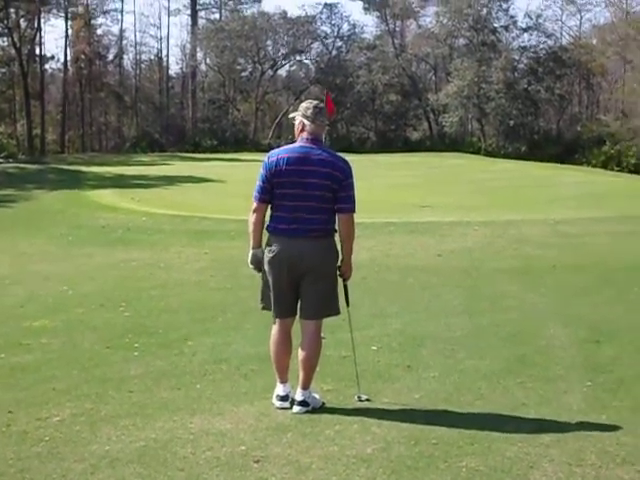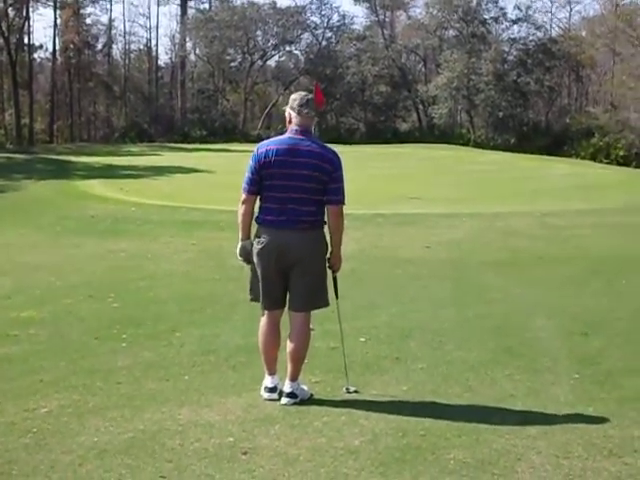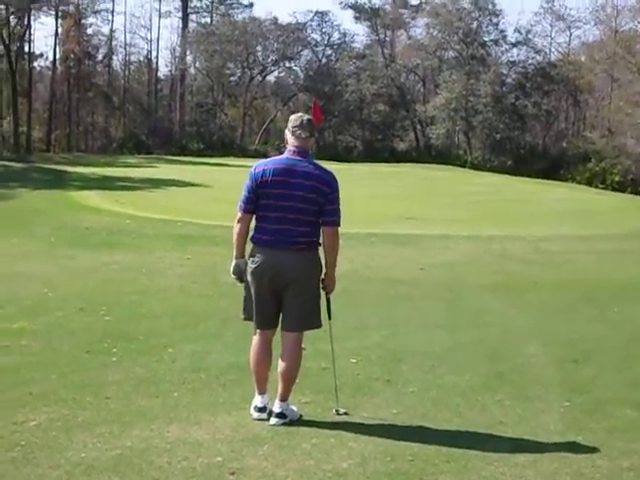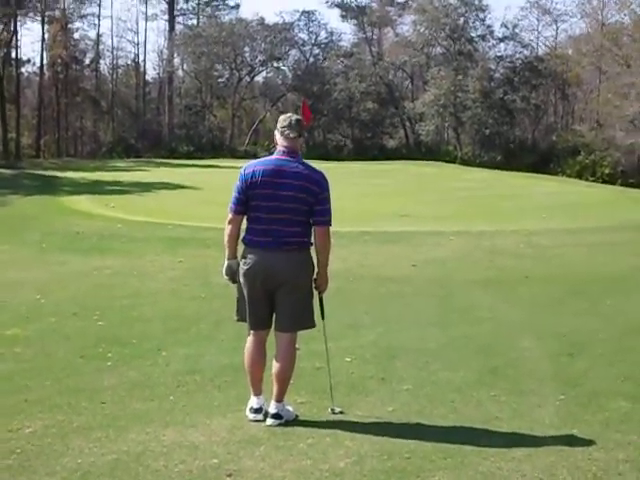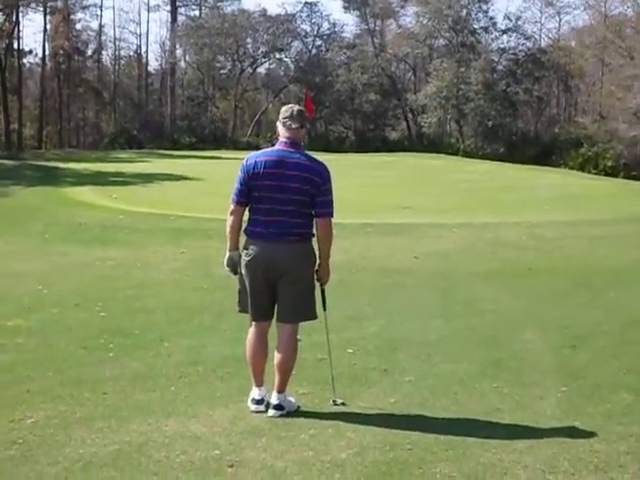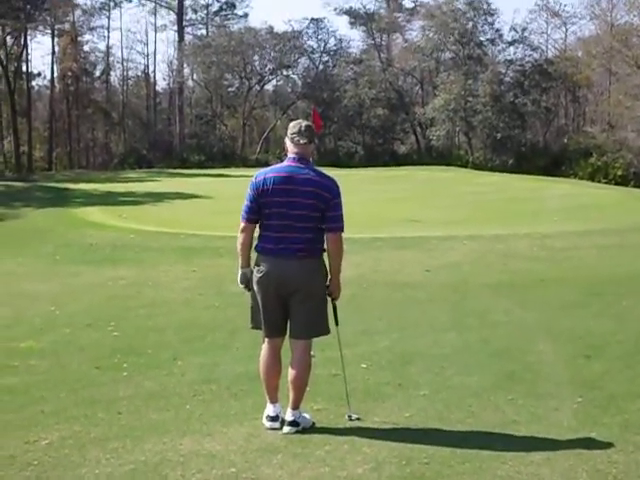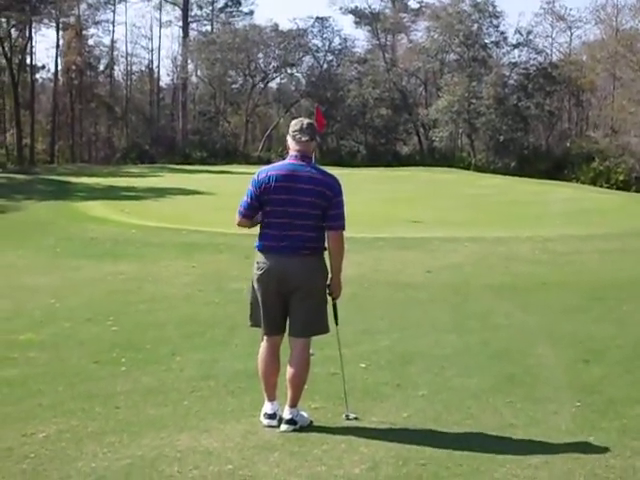
dt=0.3s
person 1, frame 1
left shoulder: (274, 158)
right shoulder: (339, 165)
left elbow: (258, 209)
right elbow: (345, 219)
left wrist: (255, 248)
right wrist: (346, 258)
left hip: (280, 248)
right hip: (319, 251)
left knee: (281, 322)
right knee: (312, 325)
left ankle: (282, 390)
right ankle: (303, 395)
person 1, frame 2
left shoulder: (264, 150)
right shoulder: (328, 157)
left elbow: (246, 201)
right elbow: (334, 211)
left wrist: (244, 239)
right wrist: (336, 250)
left hip: (269, 239)
right hip: (308, 242)
left knee: (270, 314)
right knee: (300, 317)
left ankle: (270, 381)
right ankle: (292, 386)
person 1, frame 3
left shoulder: (261, 169)
right shoulder: (326, 179)
left elbow: (242, 219)
right elbow: (330, 233)
left wrist: (238, 257)
right wrist: (330, 271)
left hip: (263, 259)
right hip: (302, 263)
left knee: (262, 333)
right knee: (292, 337)
left ankle: (260, 401)
right ankle: (281, 407)
person 1, frame 4
left shoulder: (251, 170)
right shoulder: (316, 178)
left elbow: (233, 220)
right elbow: (321, 232)
left wrist: (230, 258)
right wrist: (323, 271)
left hip: (255, 260)
right hip: (294, 263)
left knee: (256, 334)
right knee: (286, 338)
left ankle: (255, 402)
right ankle: (277, 407)
person 1, frame 5
left shoulder: (253, 161)
right shoulder: (318, 170)
left elbow: (235, 212)
right elbow: (323, 223)
left wrist: (232, 250)
right wrist: (324, 262)
left hip: (257, 251)
right hip: (296, 254)
left knee: (258, 325)
right knee: (288, 329)
left ankle: (257, 393)
right ankle: (279, 398)
person 1, frame 6
left shoulder: (262, 178)
right shoulder: (327, 184)
left elbow: (245, 229)
right elbow: (334, 238)
left wrist: (244, 267)
right wrist: (335, 278)
left hip: (268, 267)
right hip: (308, 270)
left knee: (271, 342)
right knee: (301, 345)
left ankle: (272, 410)
right ankle: (294, 415)
person 1, frame 7
left shoulder: (265, 175)
right shoulder: (329, 183)
left elbow: (243, 220)
right elbow: (335, 236)
right wrist: (336, 276)
left hip: (270, 264)
right hip: (308, 268)
left knee: (270, 339)
right knee: (300, 343)
left ankle: (269, 408)
right ankle: (291, 413)
